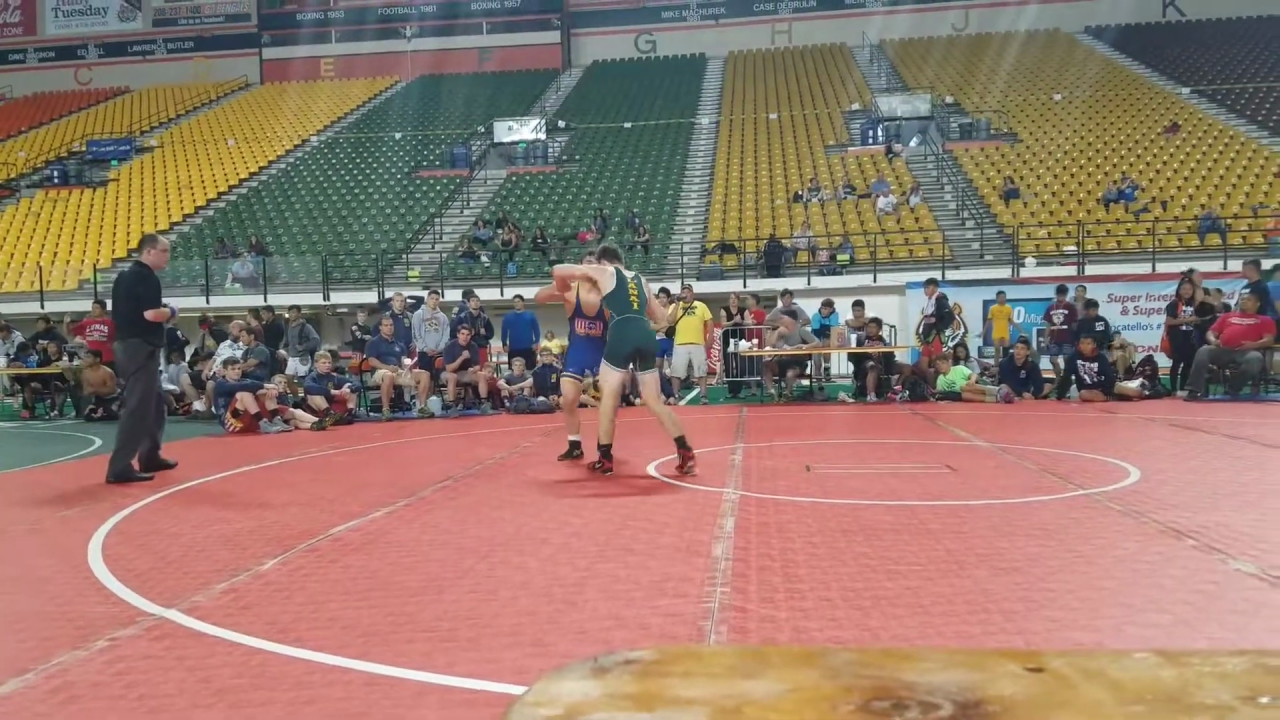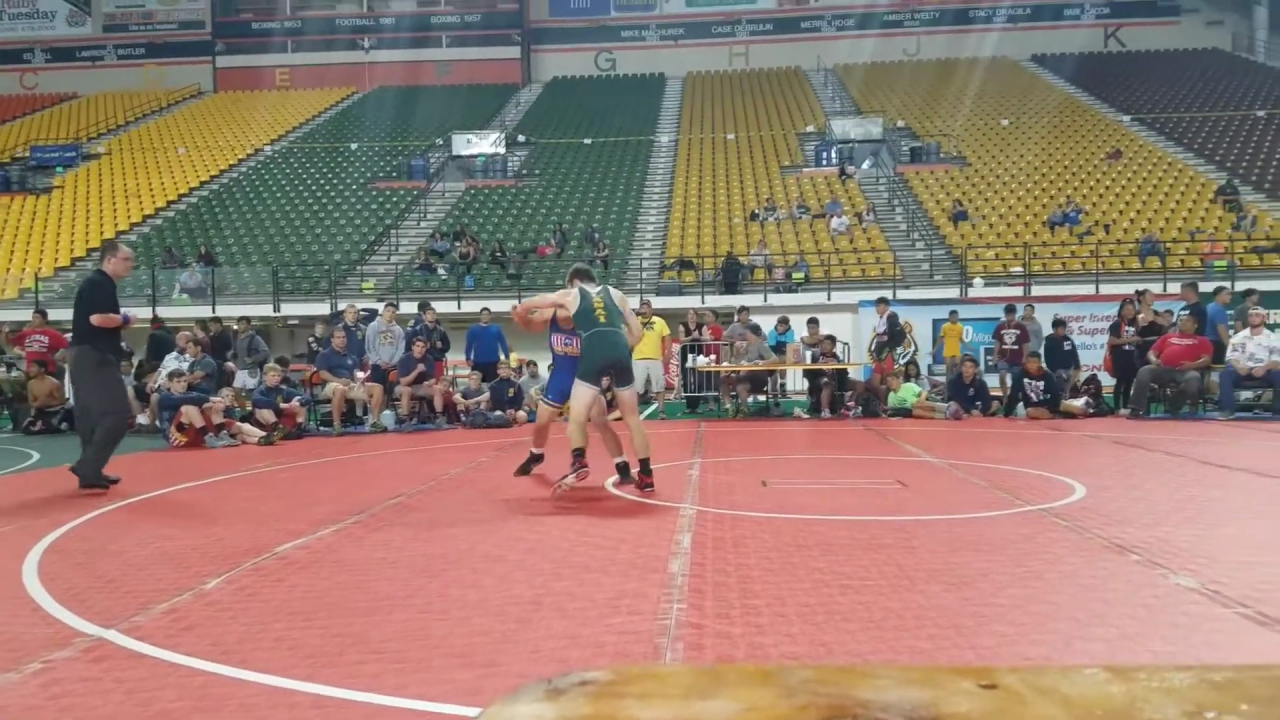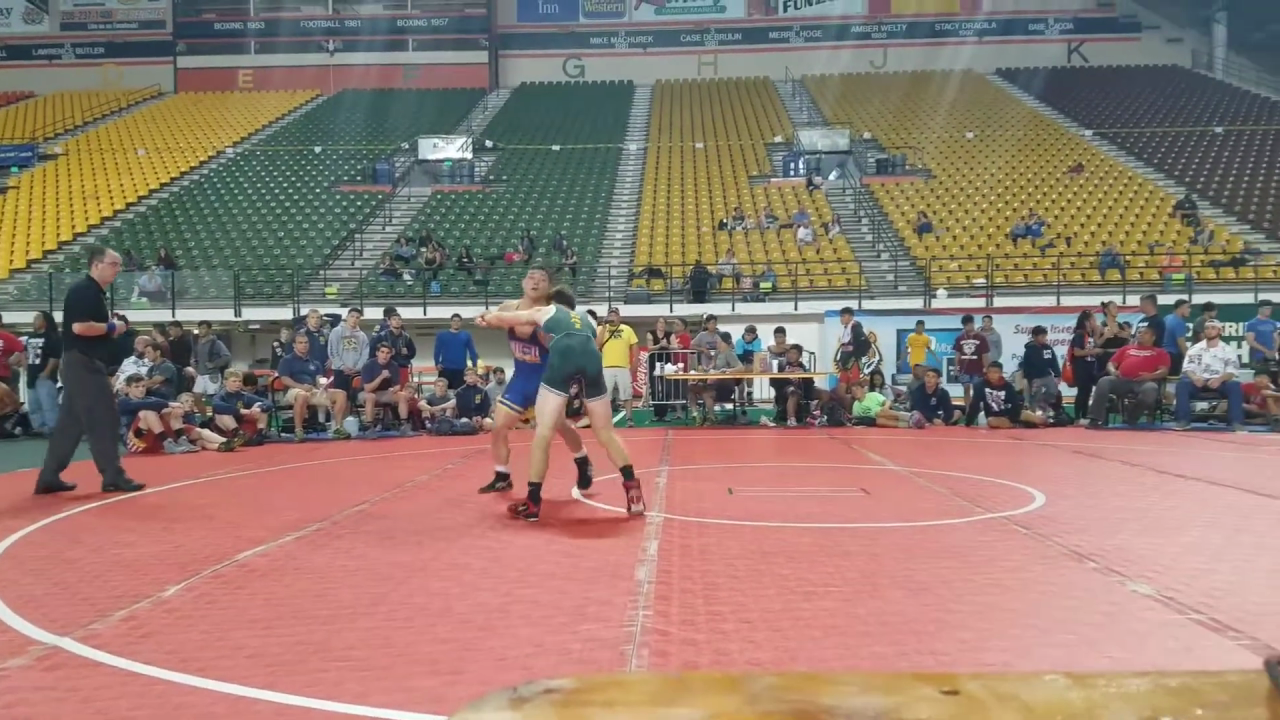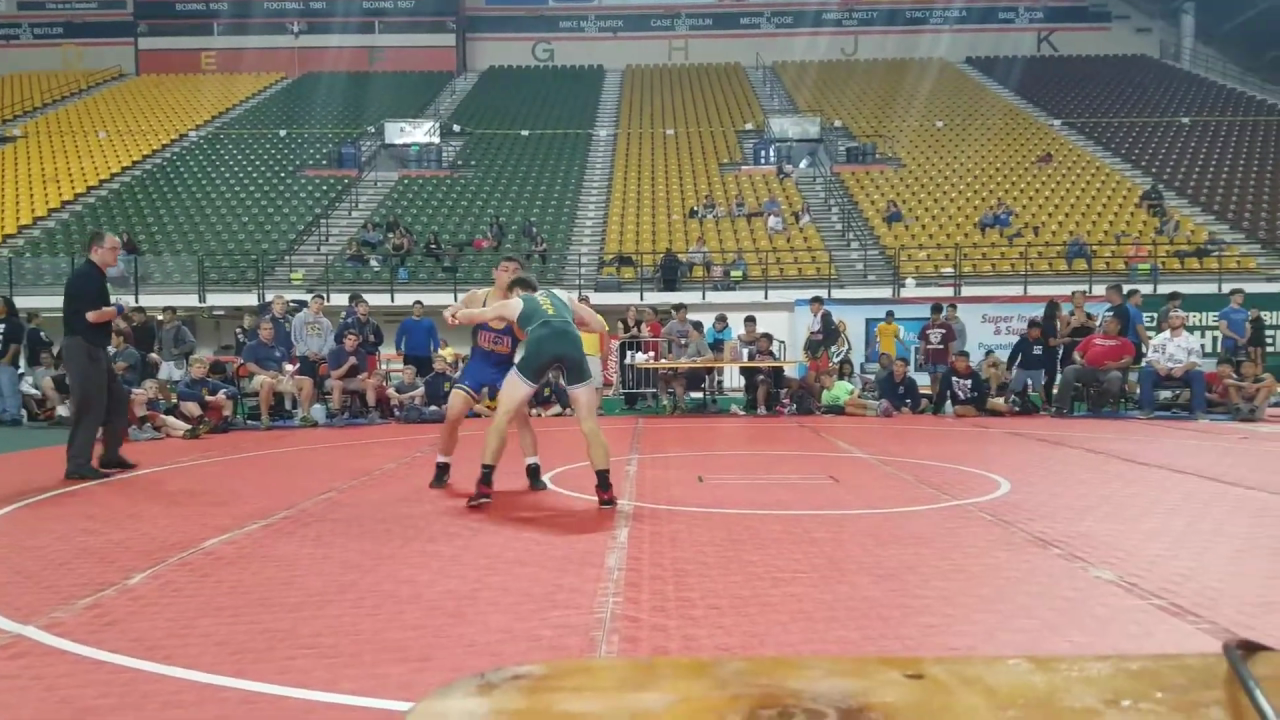
dt=0.4s
person 1, frame 1
left shoulder: (124, 277)
right shoulder: (146, 278)
right elbow: (152, 313)
left wrist: (164, 312)
right wrist: (171, 311)
left hip: (128, 346)
right hip: (141, 349)
left knee: (154, 403)
right knee: (138, 408)
left ankle: (150, 457)
right ankle: (120, 466)
person 1, frame 2
left shoulder: (98, 284)
right shoulder: (98, 283)
right elbow: (97, 318)
left wrist: (120, 323)
right wrist: (124, 319)
left hip: (88, 358)
right hip: (94, 358)
left knee: (92, 416)
right knee: (119, 413)
left ankle: (90, 471)
right ankle: (89, 466)
person 1, frame 3
left shoulder: (94, 292)
right shoulder: (83, 291)
right elbow: (79, 327)
left wrist: (110, 328)
right wrist: (110, 327)
left hip: (84, 364)
right hip: (84, 365)
left knee: (70, 424)
right knee: (105, 420)
left ankle: (49, 478)
right ankle: (113, 477)
person 1, frame 4
left shoulder: (93, 275)
right shoulder: (87, 276)
right elbow: (93, 314)
left wrist: (113, 311)
right wrist: (119, 309)
left hip: (92, 350)
right hip: (84, 350)
left knee: (117, 402)
right knee: (91, 407)
left ankle: (111, 454)
right ankle: (78, 465)
person 2, frame 1
left shoulder: (602, 272)
right shoulder: (640, 280)
left elbow: (558, 271)
right elbow: (660, 318)
left wrist: (564, 288)
left hip: (621, 336)
right hip: (646, 337)
left knee: (608, 400)
right knee: (655, 402)
left ankle: (605, 458)
right ankle: (685, 453)
person 2, frame 2
left shoulder: (569, 294)
right shoulder: (616, 294)
left elbow: (524, 307)
right elbow: (637, 334)
left wrist: (519, 313)
left hip: (593, 353)
right hip: (620, 351)
left knee: (577, 417)
right knee: (632, 417)
left ankle: (579, 461)
right ankle: (645, 477)
person 2, frame 3
left shoulder: (544, 312)
right shoulder: (587, 321)
left elbow: (497, 318)
left wrist: (484, 318)
left hip: (561, 358)
right hip: (591, 358)
left knee: (543, 433)
right knee: (606, 432)
left ankle: (532, 502)
right ankle: (632, 489)
person 2, frame 4
left shoulder: (511, 304)
right shoulder: (561, 295)
left elbow: (465, 317)
right elbow: (599, 325)
left wrist: (455, 314)
left hip: (540, 346)
right hip: (571, 345)
left knee: (502, 415)
right knee: (589, 423)
left ankle: (484, 486)
right ankle: (605, 491)
person 3, frame 1
right shoulder: (570, 290)
right elbow: (539, 298)
right wrist: (558, 287)
left hip: (598, 351)
right hip: (575, 352)
right knee: (569, 400)
right ankle: (575, 446)
person 3, frame 2
right shoulder: (551, 309)
right elbow: (529, 326)
right wrist: (519, 315)
right hip: (559, 376)
left knee: (600, 423)
right knee: (541, 423)
left ankle: (623, 469)
right ankle: (535, 456)
person 3, frame 3
right shoulder: (510, 308)
left hip: (545, 379)
right hip: (519, 379)
left knee: (559, 425)
right knee: (499, 428)
left ankle: (582, 462)
right ankle: (502, 478)
person 3, frame 4
right shoulder: (476, 297)
right elbow: (452, 314)
right wrist: (450, 313)
left hip: (505, 369)
right hip: (476, 367)
left knee: (521, 416)
right knee: (452, 417)
left ankle: (533, 471)
right ankle: (442, 468)
